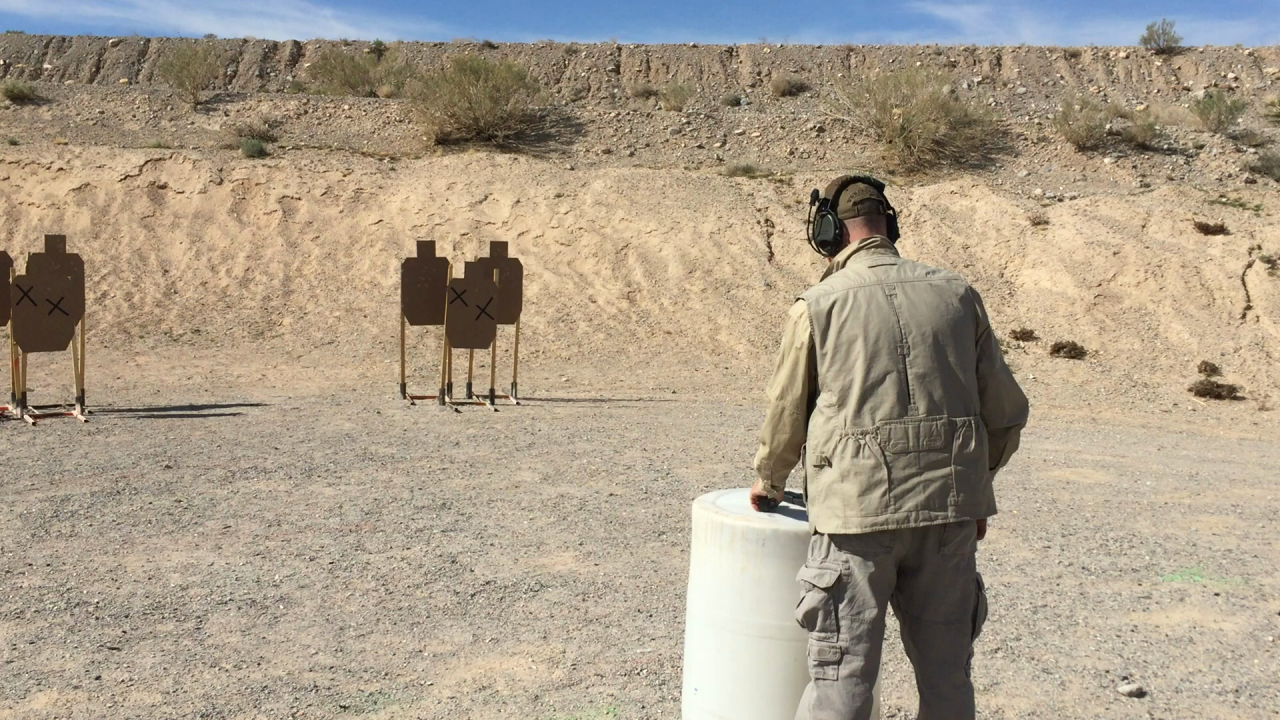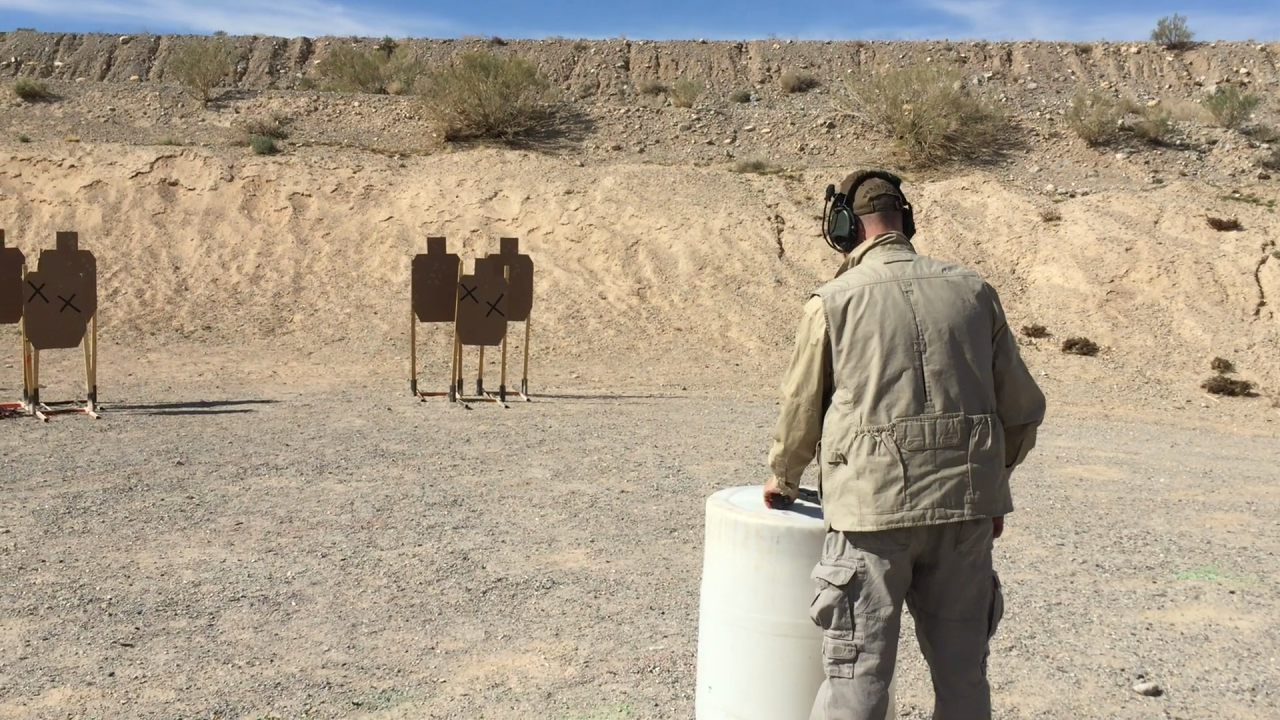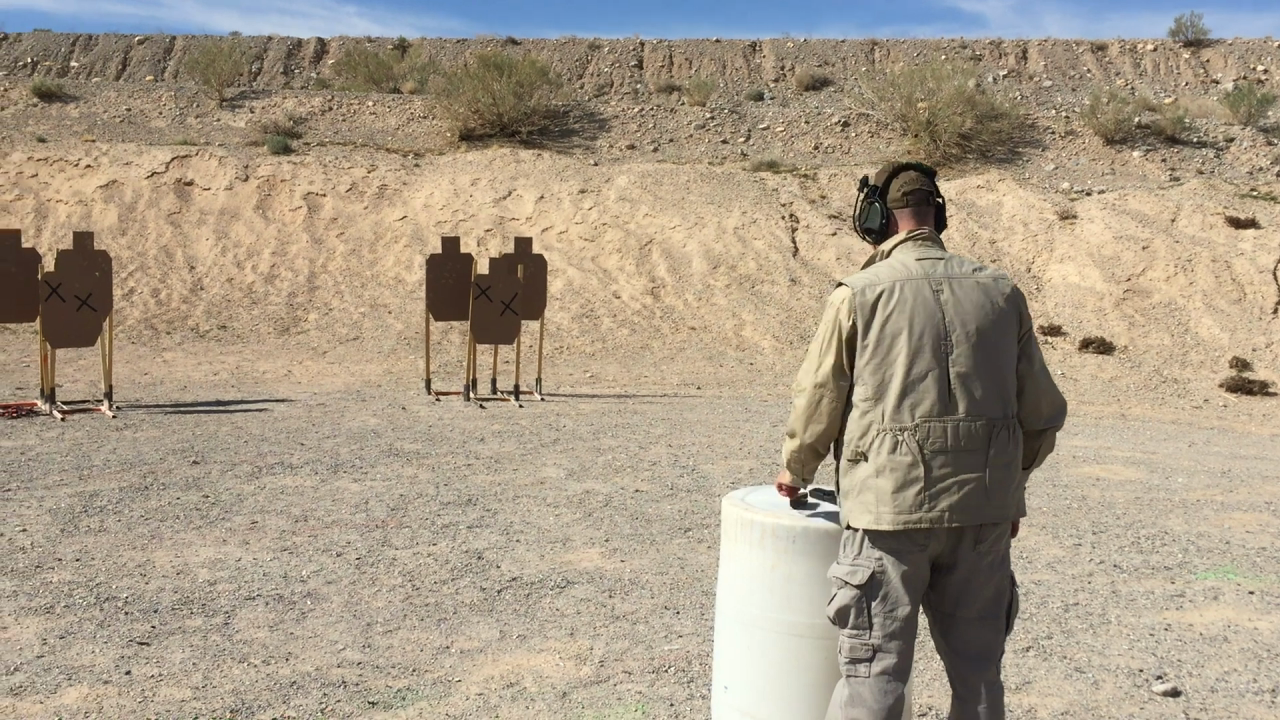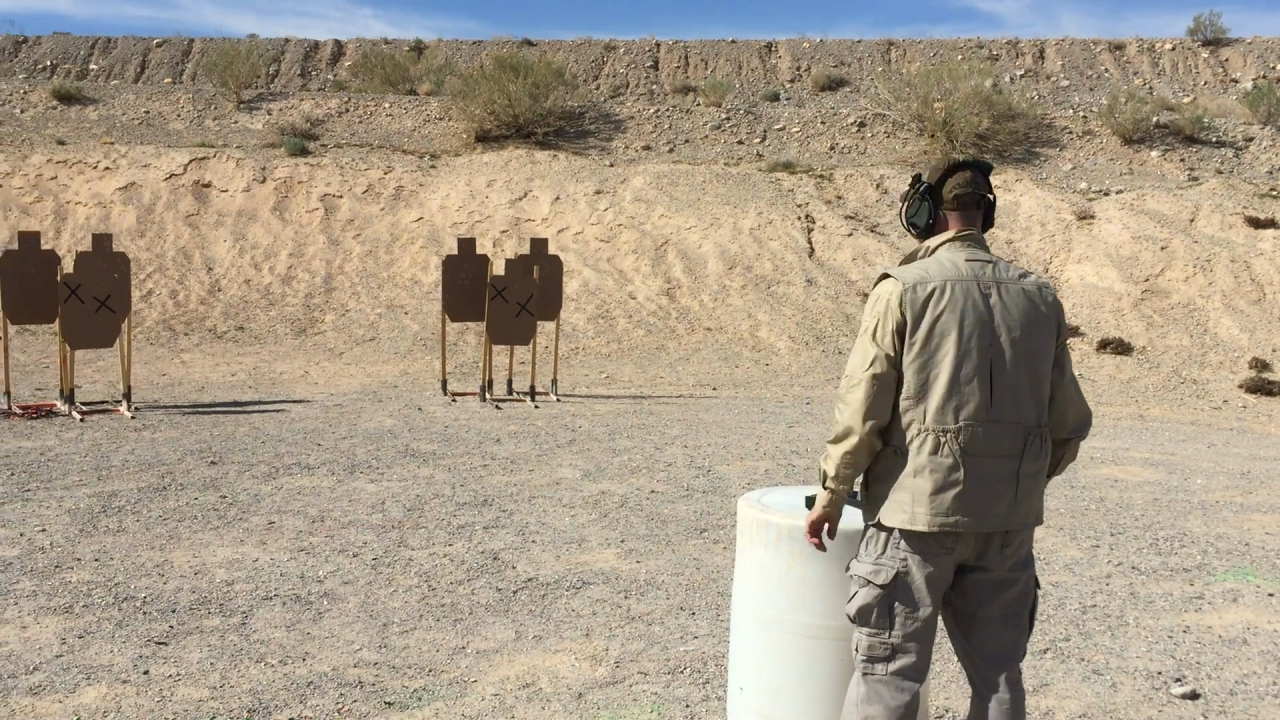
dt=0.3s
person 1, frame 1
left shoulder: (817, 306)
right shoulder: (957, 293)
left elbow: (786, 411)
right elbow: (1005, 409)
left wrist: (768, 482)
right wrist: (974, 487)
left hip: (857, 511)
right hip: (950, 510)
left knee: (841, 672)
right knee: (945, 669)
person 1, frame 2
left shoulder: (832, 303)
right shoulder: (972, 290)
left elbow: (800, 409)
right elbow: (1021, 407)
left wrist: (782, 480)
right wrist: (992, 482)
left hip: (874, 508)
right hip: (966, 507)
left knee: (857, 671)
right knee: (961, 667)
person 1, frame 3
left shoulder: (858, 295)
right shoulder: (1000, 291)
left elbow: (816, 404)
right elbow: (1041, 411)
left wrist: (795, 469)
right wrist: (1009, 486)
left hip: (891, 507)
right hip: (982, 510)
left knee: (872, 669)
right knee: (977, 669)
person 1, frame 4
left shoulder: (904, 290)
right shoulder: (1039, 297)
left elbow: (863, 407)
right elbow: (1067, 421)
left wrist: (832, 494)
left hip: (918, 510)
right hip: (1006, 516)
left knee: (888, 670)
right knee: (996, 672)
